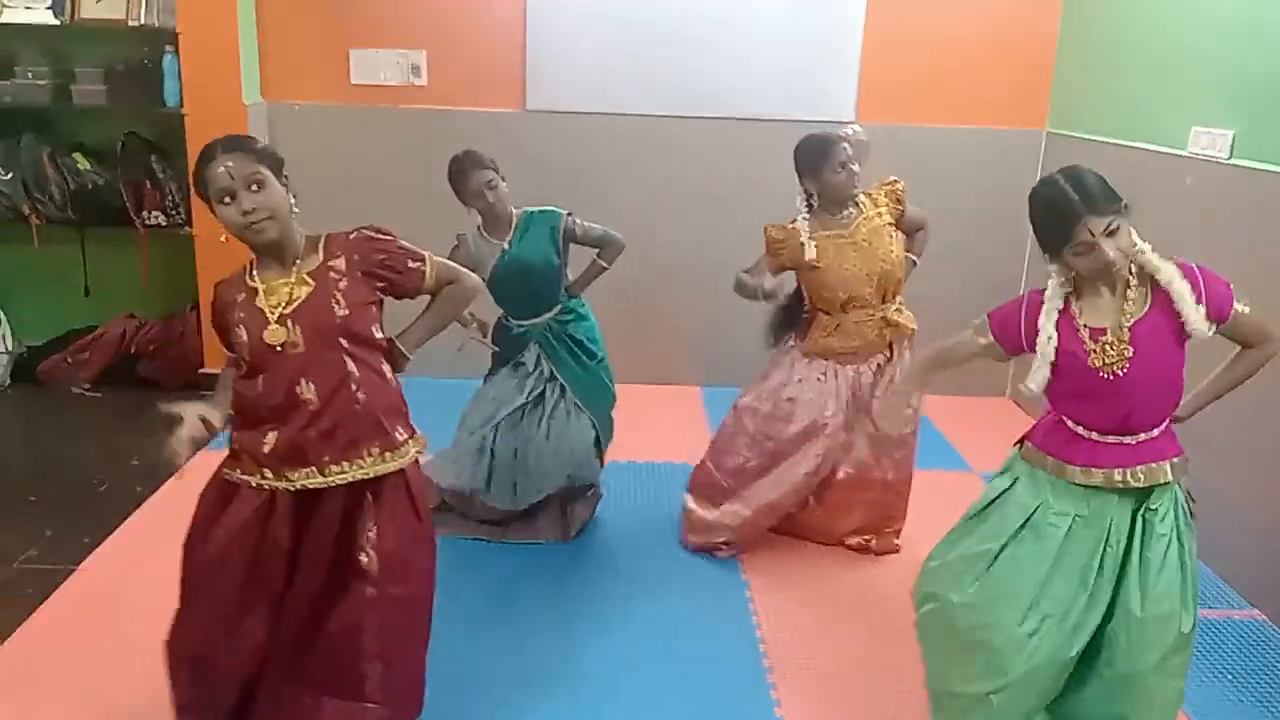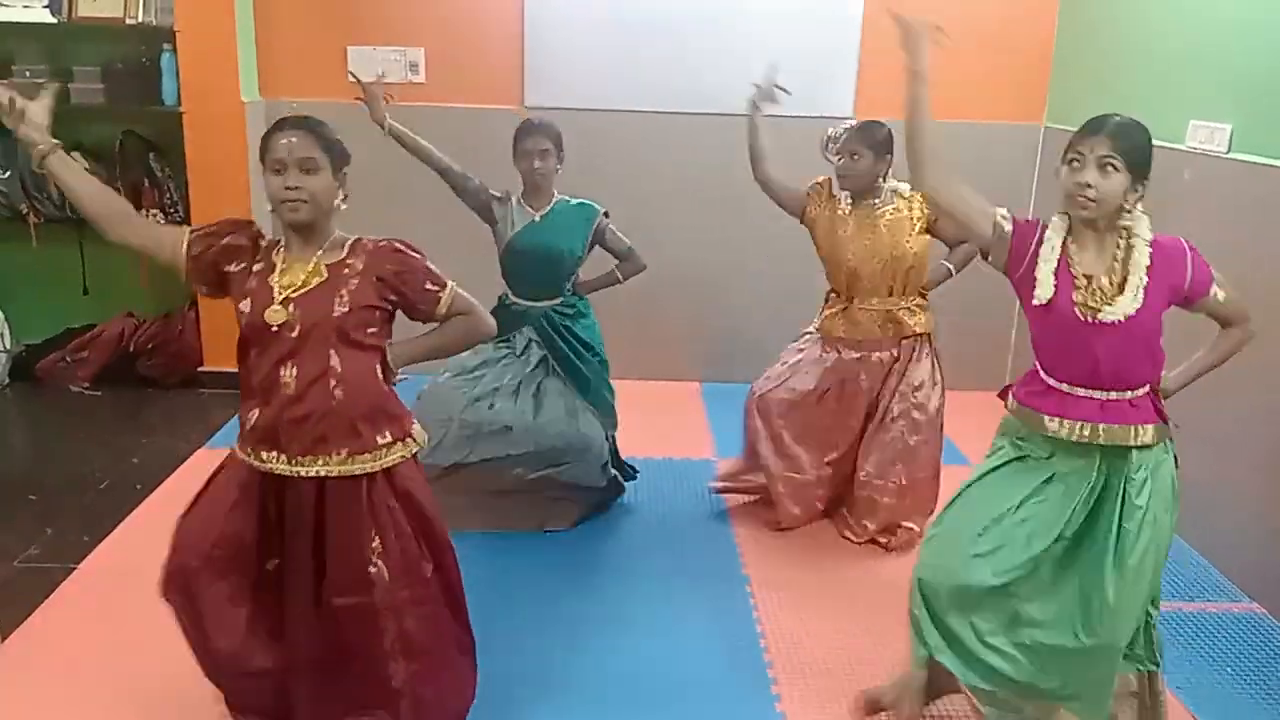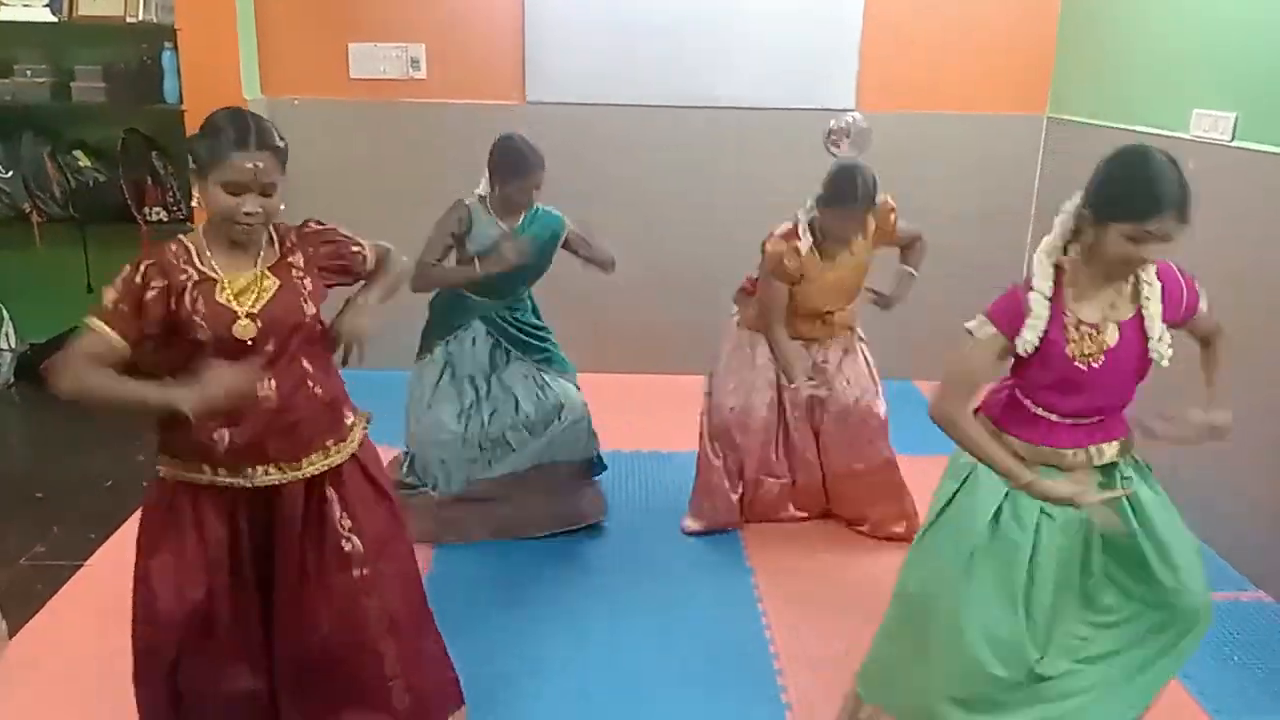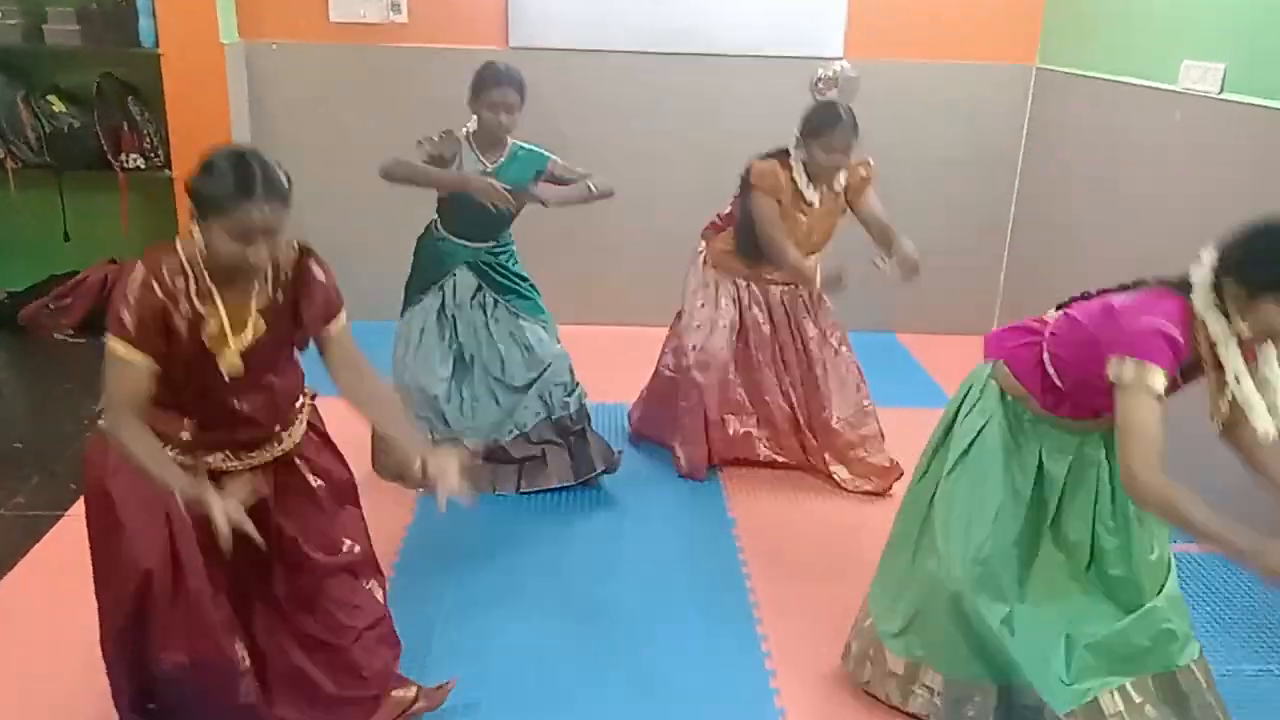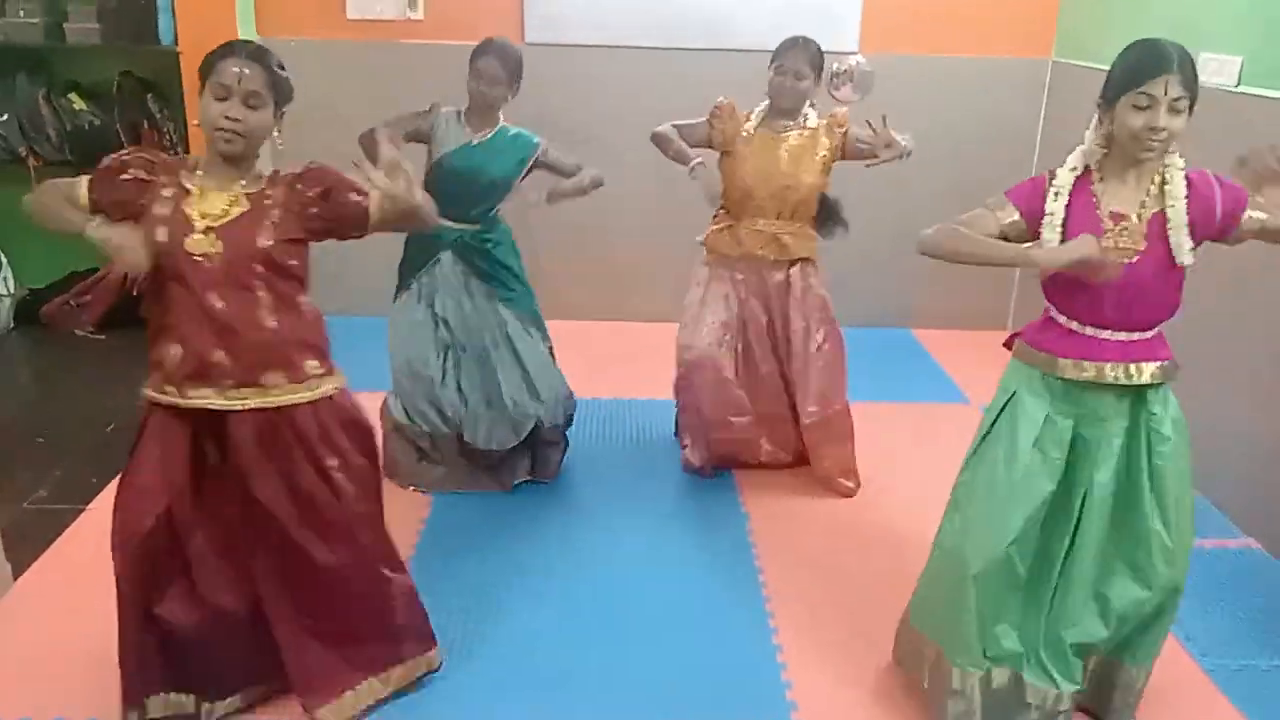
dt=0.7s
person 1, frame 1
left shoulder: (359, 254)
right shoulder: (230, 299)
left elbow: (464, 284)
left wrist: (397, 348)
right wrist: (209, 413)
left hip: (370, 481)
right hip: (266, 492)
left knee: (366, 636)
right knee: (235, 633)
person 1, frame 2
left shoulder: (381, 262)
right shoulder: (240, 253)
left elbow: (478, 324)
right elbow: (129, 230)
left wrist: (392, 354)
left hip: (364, 476)
right hip: (268, 476)
left knee: (381, 627)
person 1, frame 3
left shoulder: (311, 248)
right shoulder: (160, 276)
left elbow: (390, 261)
right elbow: (70, 375)
left wrist: (361, 310)
right wrist: (179, 393)
left hip: (328, 471)
right hip: (209, 488)
left knee: (363, 614)
right knee: (203, 634)
person 1, frame 4
left shoulder: (302, 272)
right shoulder: (153, 287)
left elbow: (354, 370)
right elbow: (122, 421)
left wrist: (417, 450)
right wrist: (194, 493)
left hip: (276, 442)
right hip: (165, 452)
left knee: (326, 566)
right knee: (158, 592)
person 1, frame 5
left shoulder: (302, 193)
right shoulder: (149, 179)
left elbow: (420, 219)
right elbow: (40, 199)
left wrist: (401, 189)
right wrist: (101, 232)
left hip: (291, 411)
right hip: (185, 414)
left knee: (328, 548)
right knee: (162, 548)
left ankle: (365, 660)
person 2, frame 1
left shoulder: (1184, 286)
right shoulder: (1037, 314)
right elbow: (939, 359)
left wrist: (1189, 403)
left hip: (1147, 501)
right hip: (1052, 488)
left knee: (1142, 656)
right knee: (977, 612)
person 2, frame 2
left shoulder: (1173, 262)
right shoulder: (1029, 246)
left elbow: (1240, 327)
right elbow: (930, 178)
left wrist: (1174, 384)
right wrist: (917, 66)
left hip: (1132, 463)
right hip: (1038, 445)
left knee: (1108, 611)
right knee: (955, 572)
person 2, frame 3
left shoulder: (1166, 288)
right shoulder: (1032, 299)
left elbow: (1212, 336)
right elbow: (948, 406)
left wrist: (1210, 407)
right wrist: (1038, 486)
left hip: (1109, 470)
right hip: (1019, 469)
left knee: (1174, 600)
right knee: (955, 620)
person 2, frame 4
left shoulder: (1221, 331)
right shoulder: (1156, 332)
right elbow: (1141, 483)
left hip: (1091, 429)
right hip: (1017, 412)
left knee: (1129, 555)
right knee: (972, 558)
person 2, frame 5
left shoulder: (1202, 195)
right shoulder: (1056, 190)
right elbow: (937, 240)
right wrist: (1050, 257)
left hip: (1141, 405)
right hip: (1047, 392)
left knee: (1144, 561)
right knee: (992, 542)
person 3, frame 1
left shoulder: (883, 206)
right shoulder: (796, 239)
left elbow: (920, 228)
right elbow: (743, 280)
left wrist: (907, 267)
right wrist: (760, 285)
left hip: (885, 354)
right hip: (824, 357)
left knee: (884, 446)
right knee: (771, 434)
left ankle: (858, 526)
right ankle: (720, 521)
person 3, frame 2
left shoulder: (916, 207)
right shoulder: (822, 208)
left elbow: (968, 244)
right elbow: (764, 178)
left wrist: (939, 275)
right wrist: (754, 116)
left hip: (905, 348)
right hip: (837, 343)
left knee: (901, 442)
right knee: (775, 398)
left ankle: (881, 518)
right ankle: (791, 499)
person 3, frame 3
left shoulder: (873, 229)
right shoulder: (785, 250)
left elbow: (915, 240)
right elbow: (775, 325)
left wrist: (905, 278)
right wrist: (796, 383)
left hip: (833, 339)
right hip: (766, 337)
left knee: (858, 422)
right knee: (739, 418)
left ankle: (867, 510)
right ankle: (737, 503)
person 3, frame 4
left shoulder: (852, 179)
right shoulder: (769, 177)
left elbow: (880, 227)
right elbow: (774, 244)
left wrist: (899, 248)
right wrist: (814, 275)
left hip: (794, 284)
right hip: (732, 275)
left knee: (828, 364)
right knee: (709, 361)
left ankle: (837, 450)
right ankle: (698, 447)
person 3, frame 5
left shoulder: (829, 134)
right shoulder: (733, 126)
left elbow: (898, 147)
right elbow: (663, 133)
left wrist: (890, 147)
right wrist: (697, 165)
left hip: (792, 269)
right hip: (729, 263)
left knee: (811, 365)
right knee: (706, 355)
left ankle: (798, 449)
right ankle: (714, 445)
person 4, frame 1
left shoulder: (551, 222)
right shoulder: (470, 249)
left elbow: (614, 243)
left wrist: (576, 287)
right wrist: (470, 322)
left hip: (569, 339)
right hip: (518, 346)
left knee: (572, 436)
right knee: (489, 434)
left ankle: (562, 509)
right ankle: (492, 507)
person 4, frame 2
left shoulder: (585, 216)
right shoulder: (497, 209)
left elbow: (633, 263)
right elbow: (447, 169)
left wrist: (585, 285)
right wrist: (387, 124)
left hip: (567, 334)
right hip: (515, 332)
left knee: (577, 429)
right knee: (447, 401)
left ankle: (574, 500)
person 4, frame 3
left shoulder: (548, 222)
right shoulder: (465, 214)
left elbow: (605, 263)
right elbow: (422, 278)
left wrist: (585, 249)
right wrist: (486, 267)
left hip: (516, 326)
right hip: (462, 329)
left knee: (561, 406)
right knee: (446, 425)
left ankle: (553, 500)
right ankle: (447, 504)
person 4, frame 4
left shoulder: (530, 159)
right shoulder: (451, 146)
left elbow: (602, 186)
right elbow: (394, 170)
left wrist: (554, 196)
right wrist: (465, 183)
left hip: (497, 269)
right hip: (443, 267)
left knee: (537, 355)
right knee: (430, 368)
left ankle: (531, 446)
person 4, frame 5
left shoulder: (521, 145)
right shoulder: (436, 122)
left elbow: (591, 175)
right elbow: (370, 139)
left wrist: (560, 189)
left hip: (486, 255)
right hip: (433, 252)
left knee: (509, 354)
right knee: (422, 357)
left ankle: (512, 452)
right ankle: (431, 455)
